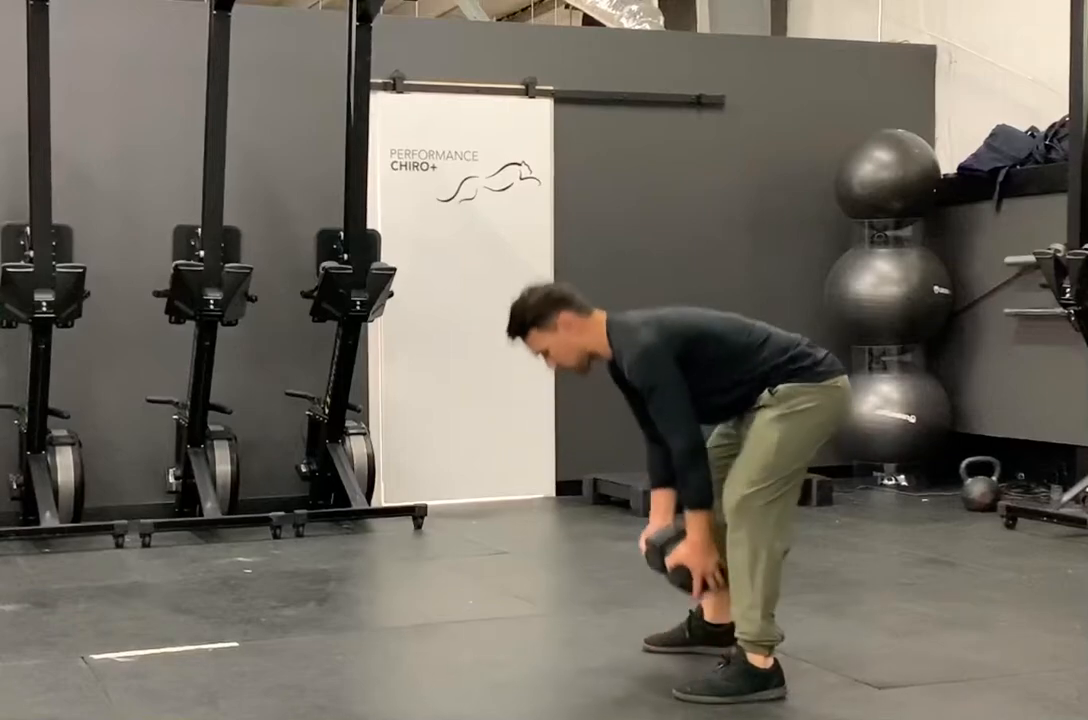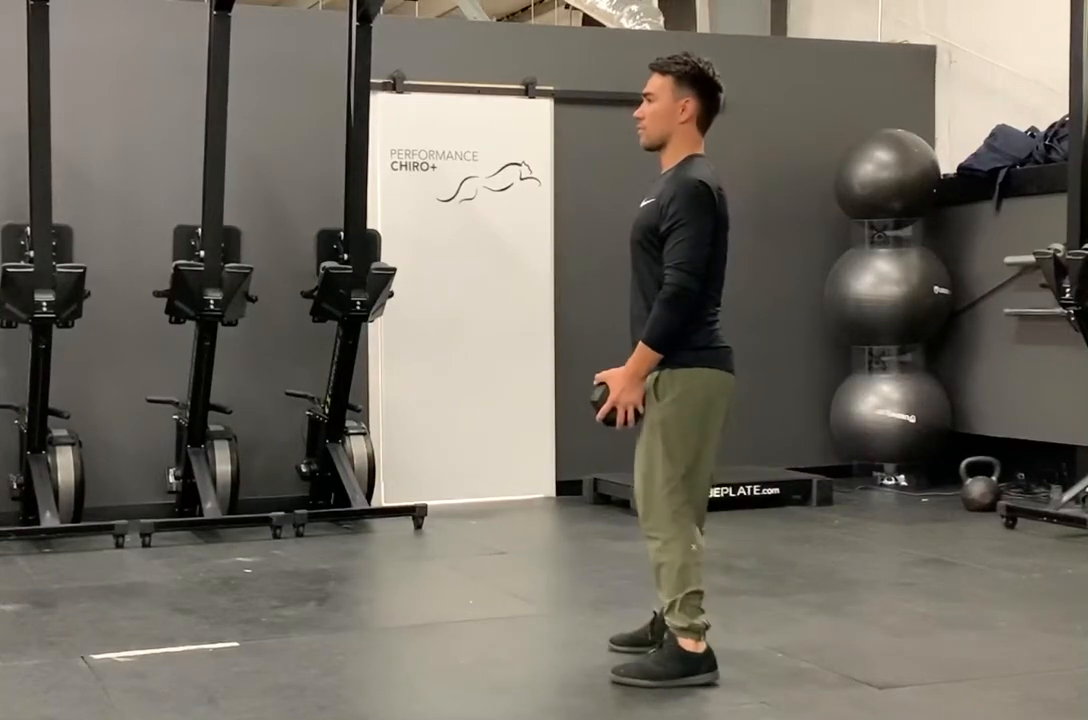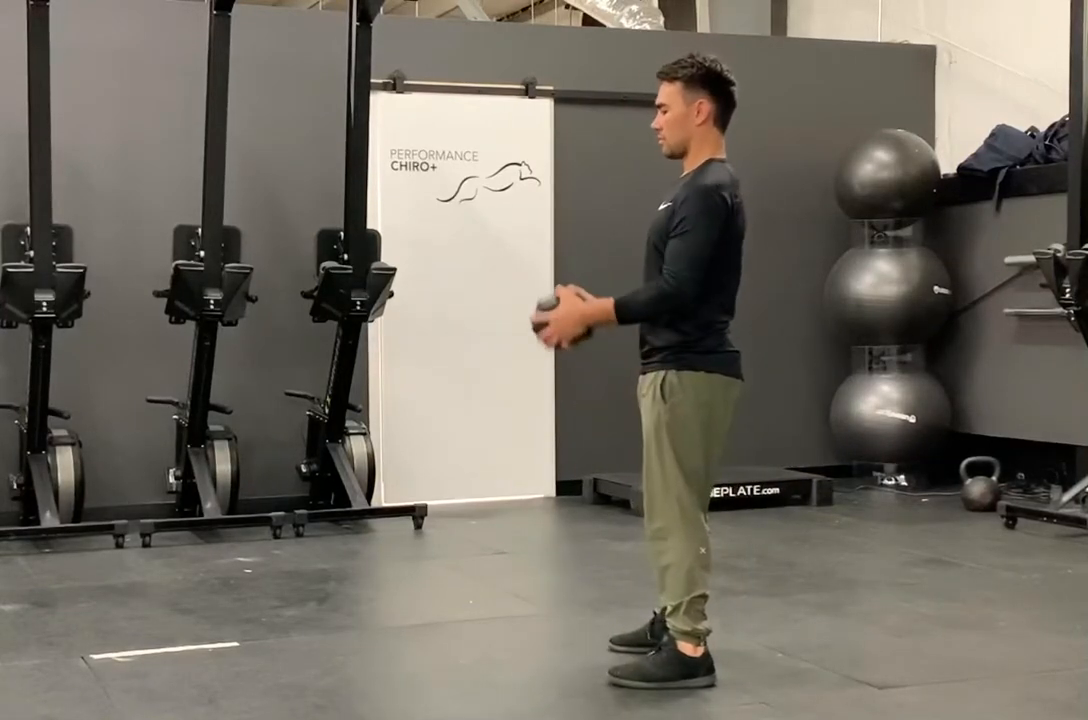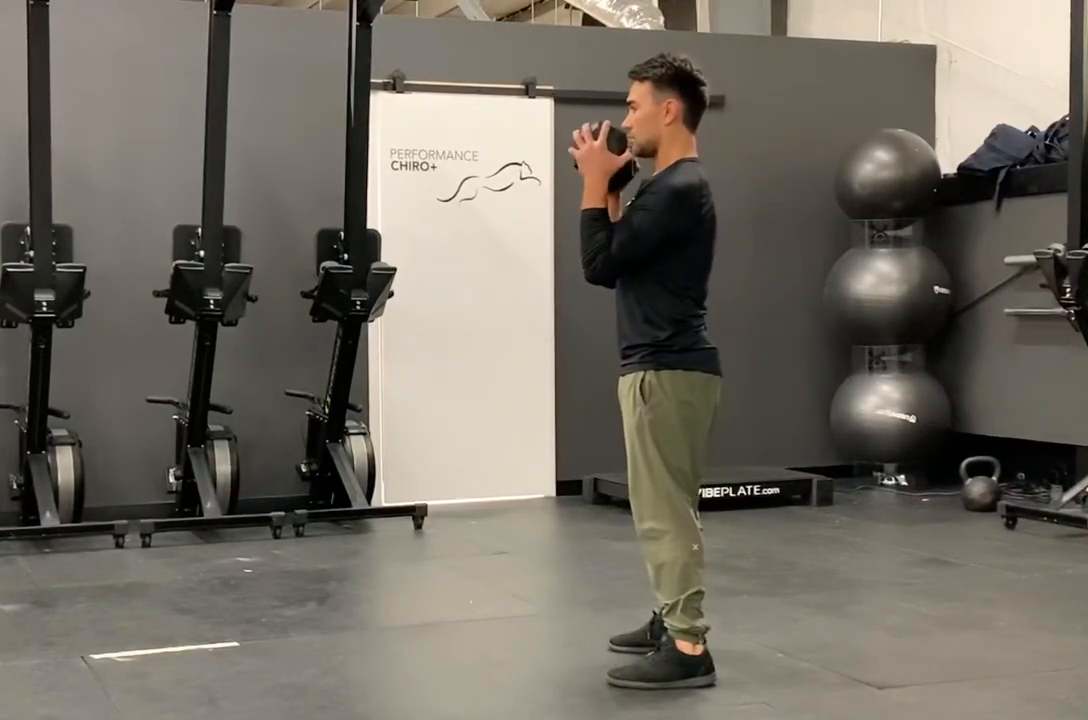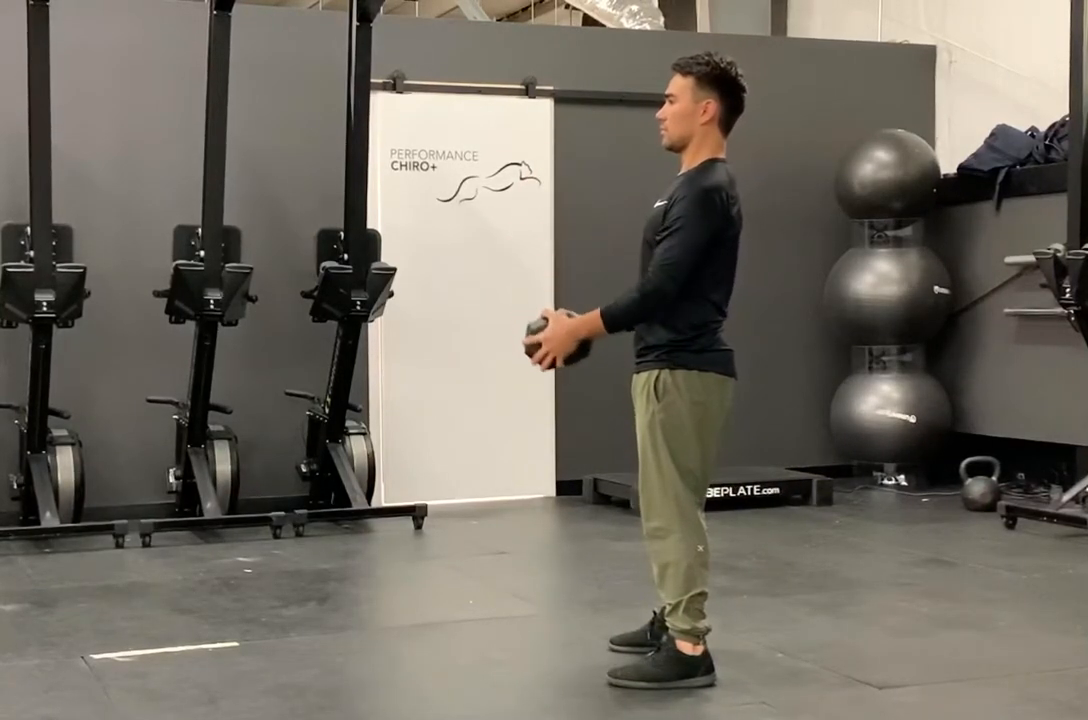
dt=1s
person 1, frame 1
left shoulder: (643, 351)
right shoulder: (624, 353)
left elbow: (687, 445)
right elbow: (661, 440)
left wrist: (696, 540)
right wrist: (661, 518)
left hip: (806, 387)
right hip: (777, 388)
right knee: (710, 481)
left ankle: (758, 662)
right ankle: (715, 620)
person 1, frame 2
left shoulder: (692, 187)
right shoulder: (676, 185)
left elbow: (680, 293)
left wrist: (632, 371)
right wrist: (638, 367)
left hip: (686, 371)
right hip: (677, 368)
left knee: (666, 506)
right knee: (665, 502)
left ankle: (690, 646)
right ankle: (674, 620)
person 1, frame 3
left shoulder: (708, 191)
right shoulder: (698, 188)
left elbow: (676, 292)
left wrist: (590, 314)
right wrist: (596, 305)
left hip: (689, 372)
right hip: (678, 367)
left knee: (676, 511)
right knee: (669, 508)
left ankle: (688, 650)
right ankle: (674, 620)
person 1, frame 4
left shoulder: (679, 189)
right shoulder: (668, 185)
left elbow: (600, 266)
right elbow: (619, 257)
left wrist: (595, 183)
right wrist: (603, 186)
left hip: (667, 369)
right hip: (660, 364)
left knee: (665, 510)
right knee: (661, 506)
left ankle: (687, 649)
right ankle: (672, 620)
person 1, frame 5
left shoulder: (706, 190)
right shoulder: (693, 186)
left elbow: (660, 290)
left wrist: (579, 329)
right wrist: (584, 320)
left hip: (681, 370)
right hip: (672, 365)
left knee: (672, 509)
right knee: (667, 506)
left ankle: (687, 648)
right ankle: (673, 621)
